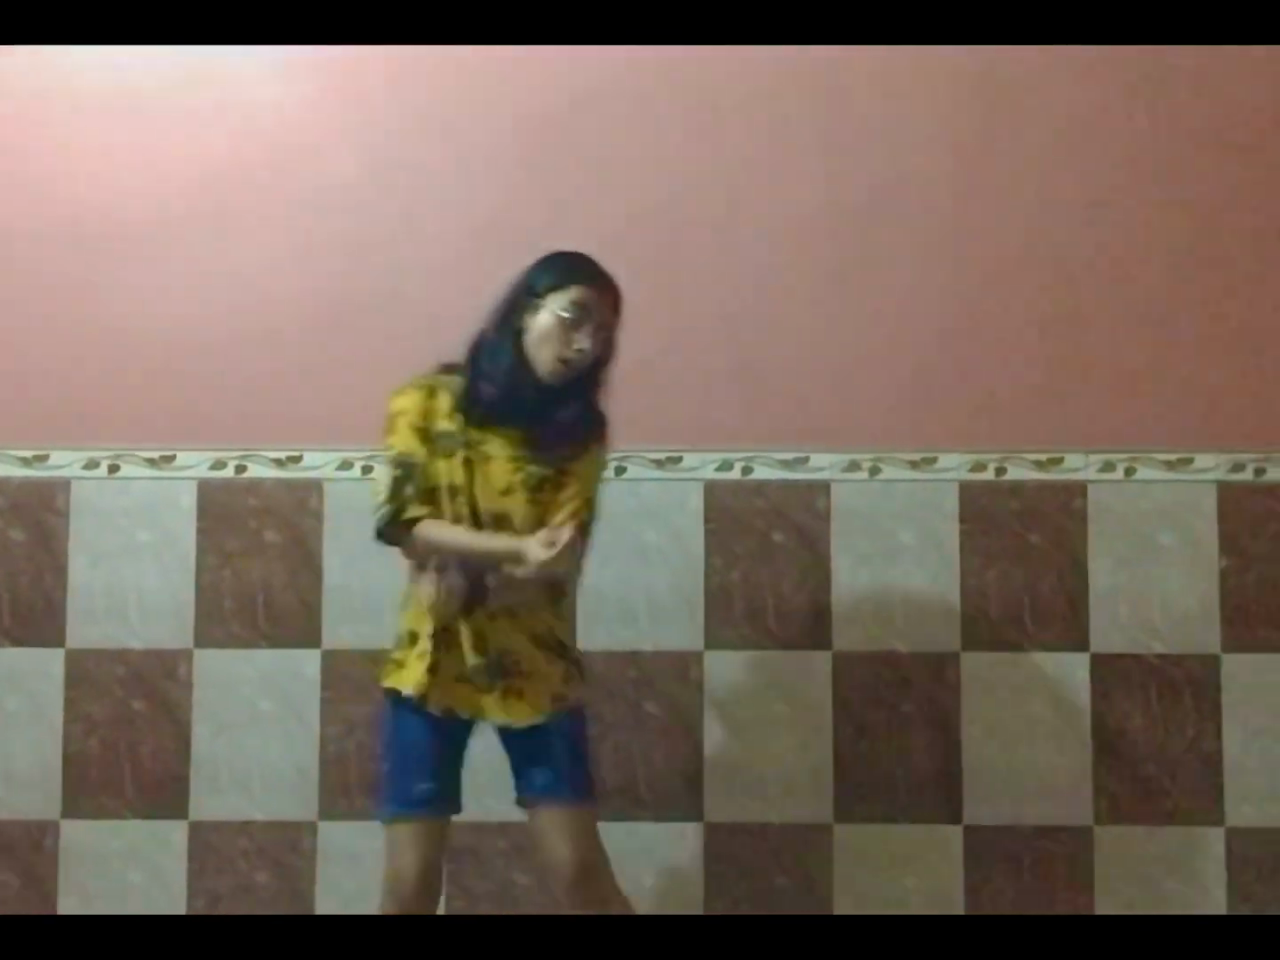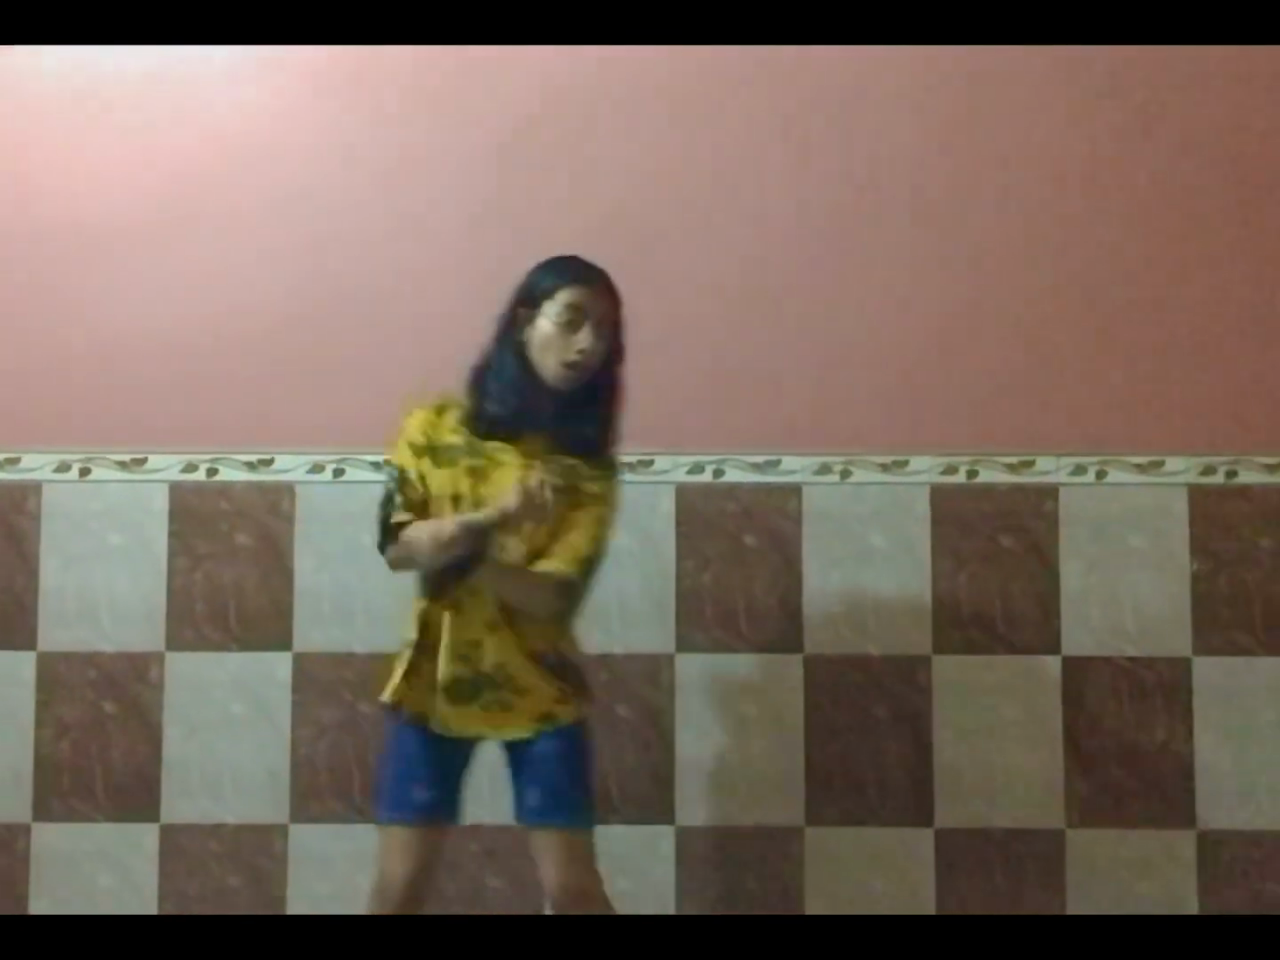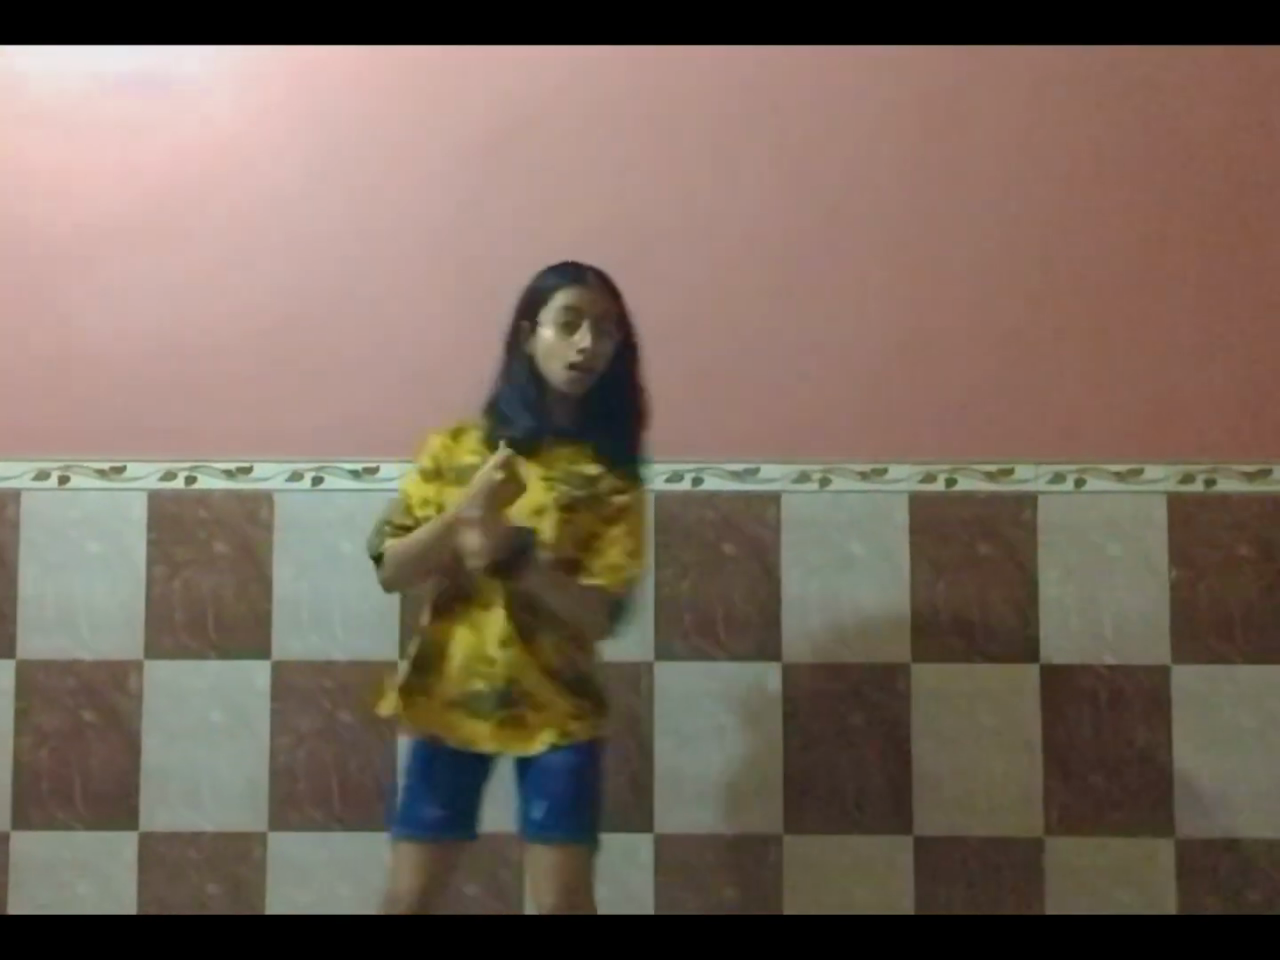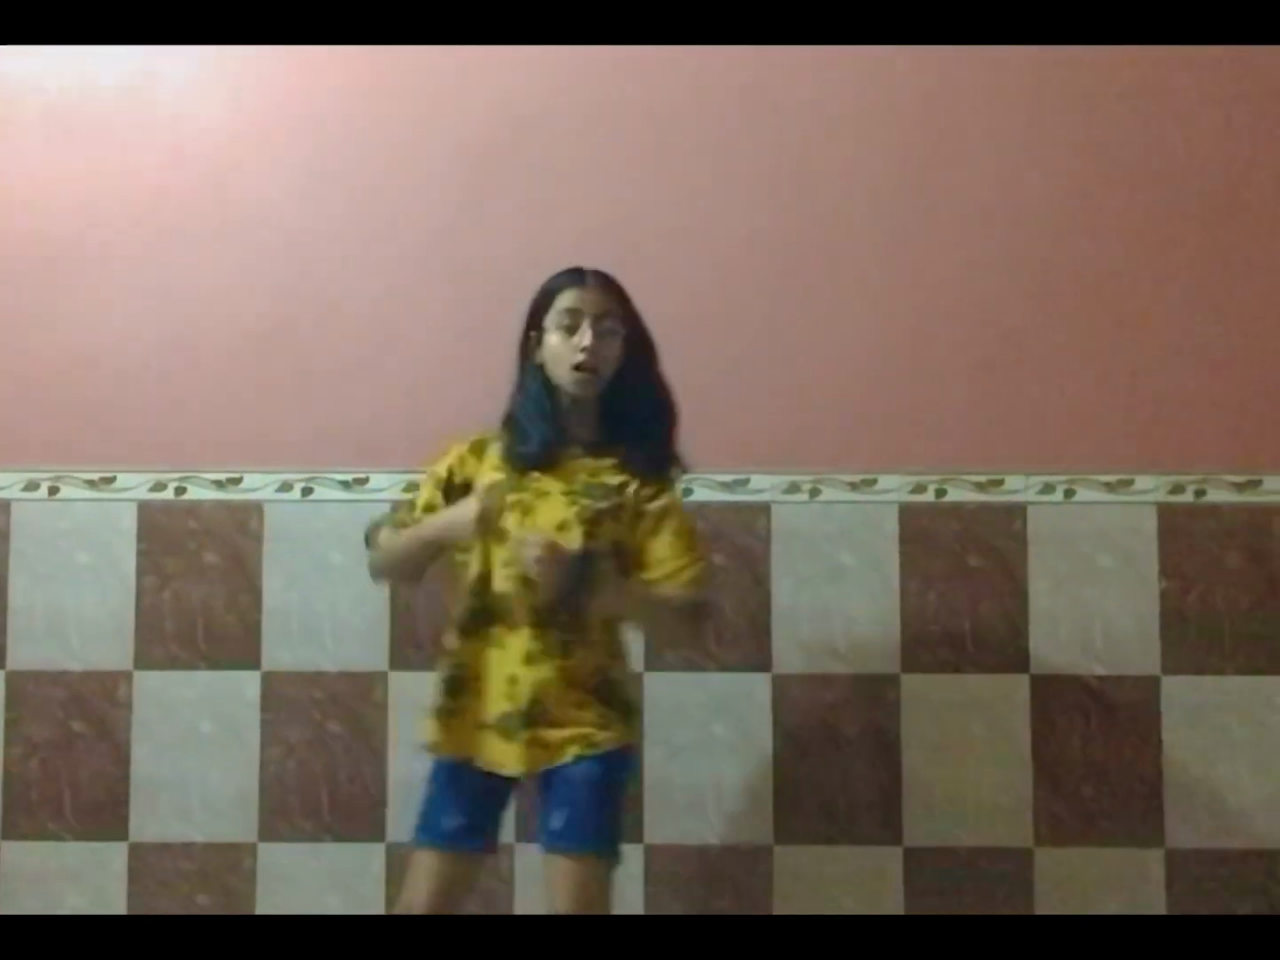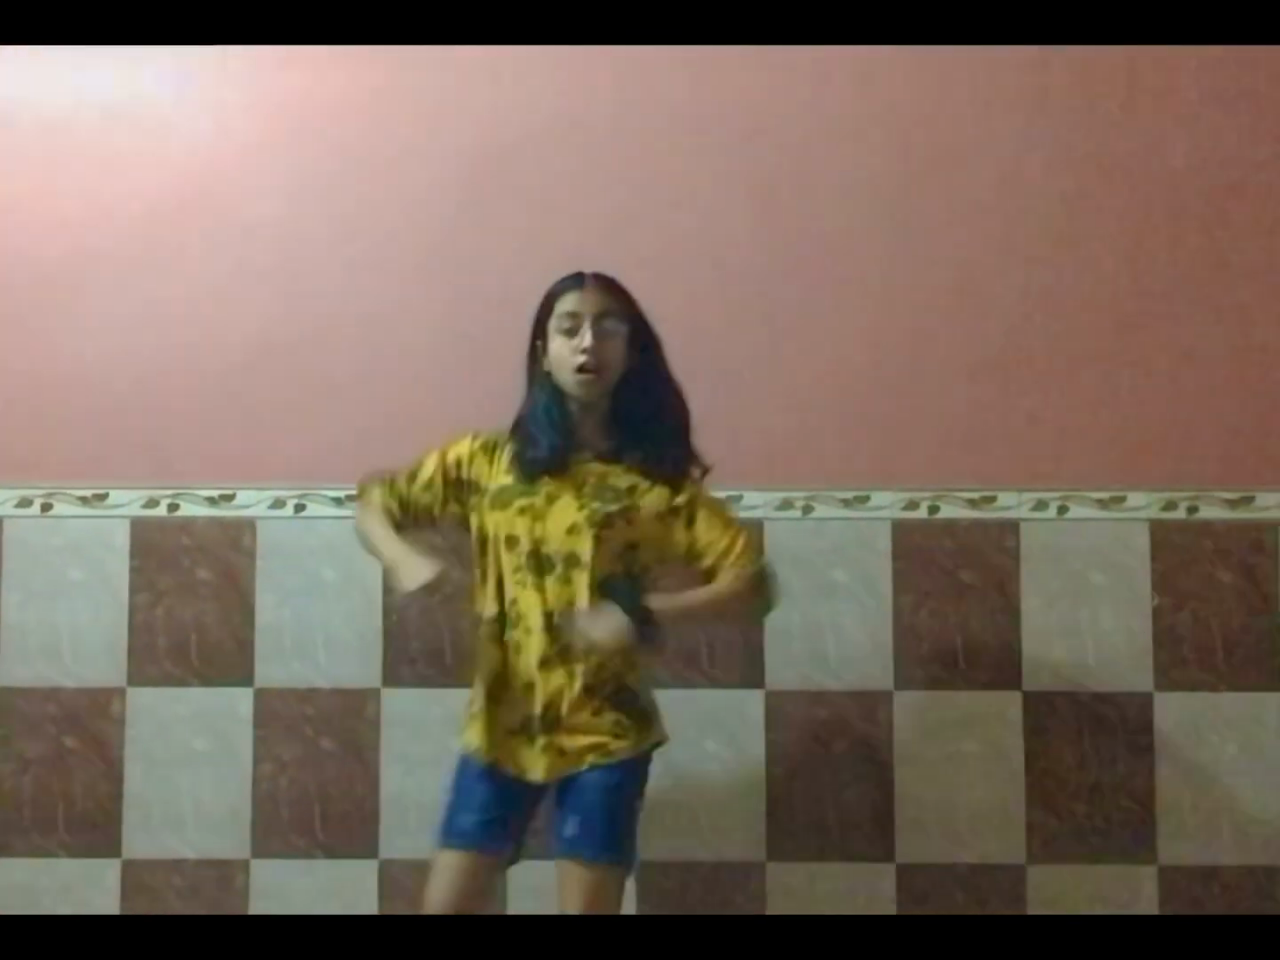
dt=0.1s
person 1, frame 1
left shoulder: (574, 438)
right shoulder: (427, 405)
left elbow: (545, 582)
right elbow: (413, 530)
left wrist: (474, 581)
right wrist: (516, 548)
left hip: (535, 671)
right hip: (433, 665)
left knee: (580, 868)
right knee: (410, 880)
person 1, frame 2
left shoulder: (588, 458)
right shoulder: (436, 425)
left elbow: (555, 595)
right elbow: (402, 545)
left wrist: (463, 560)
right wrist: (491, 515)
left hip: (537, 688)
right hip: (433, 679)
left knee: (572, 892)
right knee: (399, 884)
person 1, frame 3
left shoulder: (611, 472)
right shoulder: (457, 448)
left elbow: (599, 611)
right elbow: (393, 569)
left wrist: (512, 555)
right wrist: (465, 513)
left hip: (557, 712)
right hip: (448, 700)
left knee: (564, 907)
right knee: (409, 900)
person 1, frame 4
left shoulder: (641, 479)
right shoulder: (478, 459)
left elbow: (682, 614)
right elbow: (385, 559)
left wrist: (578, 580)
right wrist: (449, 524)
left hip: (586, 724)
right hip: (478, 715)
left knee: (578, 916)
right knee: (421, 906)
person 1, frame 5
left shoulder: (659, 478)
right shoulder: (485, 461)
left elbow: (746, 579)
right elbow: (374, 502)
left wrist: (644, 616)
right wrist: (404, 560)
left hip: (607, 730)
right hip: (505, 723)
left knee: (587, 916)
right knee: (444, 907)
